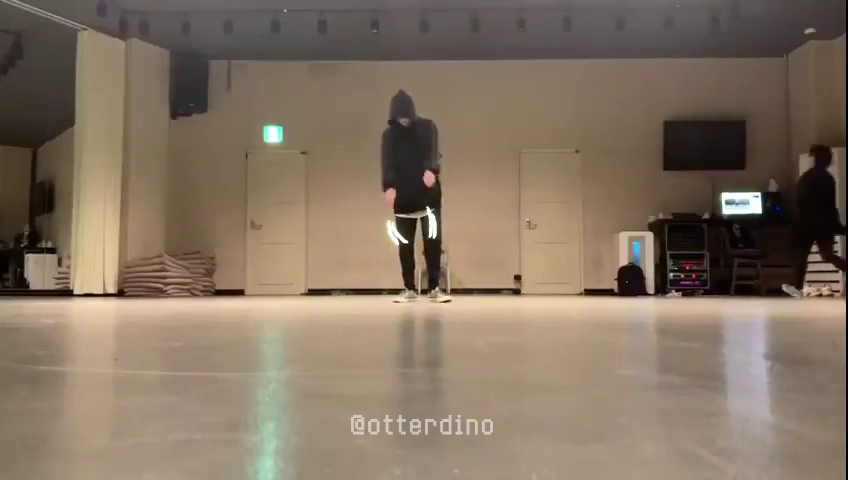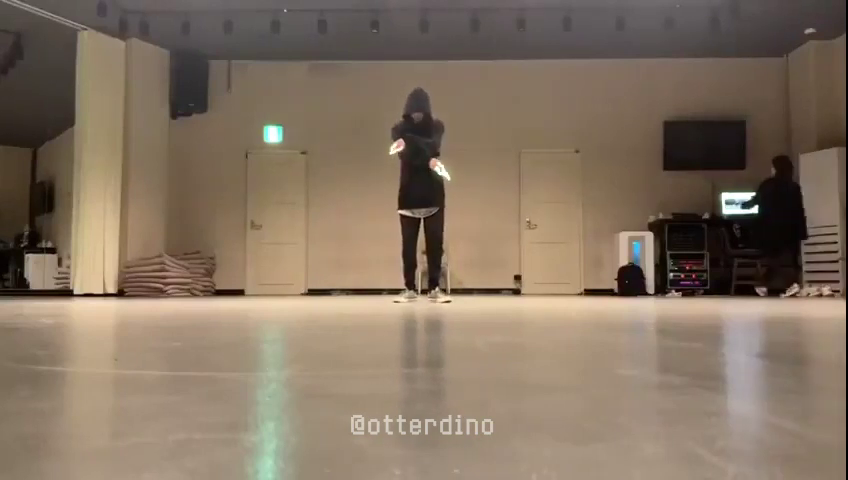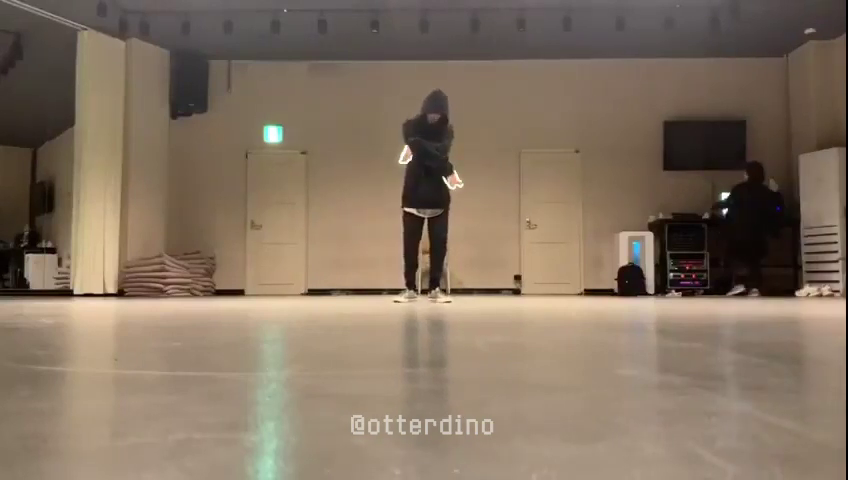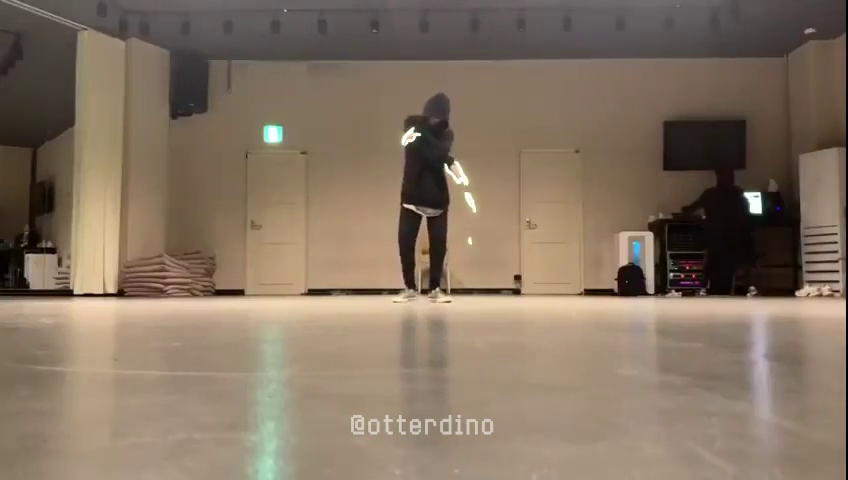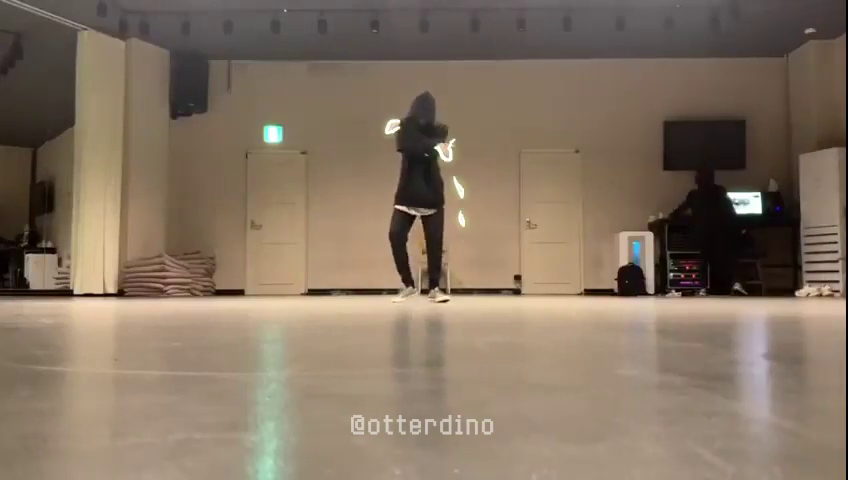
dt=0.3s
person 1, frame 1
left shoulder: (427, 127)
right shoulder: (389, 135)
left elbow: (434, 152)
right elbow: (386, 161)
left wrist: (431, 170)
right wrist: (388, 186)
left hip: (429, 196)
right hip: (403, 198)
left knee: (433, 243)
right knee: (405, 245)
left ankle: (434, 288)
right ankle: (409, 288)
person 1, frame 2
left shoulder: (436, 126)
right shoulder: (400, 130)
left elbow: (432, 144)
right elbow: (403, 152)
left wrist: (410, 143)
right wrist: (428, 160)
left hip: (433, 194)
right hip: (409, 194)
left knee: (435, 242)
right knee: (408, 243)
left ankle: (434, 288)
right ankle: (409, 288)
person 1, frame 3
left shoulder: (446, 130)
right shoulder: (411, 126)
left elbow: (441, 150)
right elbow: (422, 153)
left wrist: (418, 145)
right wrist: (447, 171)
left hip: (438, 194)
right hip: (414, 194)
left knee: (439, 242)
right knee: (410, 242)
left ankle: (435, 288)
right ankle: (410, 288)
person 1, frame 4
left shoulder: (446, 133)
right shoulder: (413, 124)
left elbow: (441, 150)
right elbow: (422, 145)
left wrist: (425, 142)
right wrist: (448, 161)
left hip: (437, 194)
right hip: (413, 193)
left knee: (439, 242)
right knee: (405, 239)
left ankle: (435, 288)
right ankle: (409, 287)
person 1, frame 5
left shoulder: (440, 131)
right shoulder: (407, 125)
left elbow: (424, 145)
right elbow: (405, 145)
right wrist: (432, 146)
left hip: (432, 194)
right hip: (407, 193)
left knee: (435, 241)
right knee: (395, 236)
left ankle: (435, 287)
right ankle: (407, 284)
person 2, frame 1
left shoulder: (811, 176)
right shoulder: (828, 178)
left elbow: (801, 198)
right elbow: (830, 202)
left hip: (810, 221)
right hip: (825, 221)
left knee: (801, 253)
right knee: (827, 254)
left ankle: (798, 288)
person 2, frame 2
left shoulder: (769, 184)
right shoulder: (793, 187)
left elbow: (756, 201)
right elbow: (799, 210)
left wrist: (745, 205)
right wrist: (801, 230)
left hip: (772, 226)
right hip: (789, 227)
left knee: (773, 256)
left ankle: (793, 284)
right ankle: (765, 286)
person 2, frame 3
left shoulder: (739, 188)
right shoulder: (767, 192)
left elbow: (728, 203)
right elbow: (772, 214)
right wrist: (771, 231)
left hip: (739, 230)
right hip: (758, 231)
left knee: (735, 258)
right knee: (754, 260)
left ankle: (739, 284)
right ankle: (755, 288)
person 2, frame 4
left shoulder: (709, 194)
right shoulder: (738, 193)
left elbow: (695, 207)
right elbow: (745, 213)
left wrist: (685, 210)
right wrist: (746, 230)
left hip: (716, 234)
right hip: (736, 233)
left knee: (715, 261)
right knee: (743, 259)
left ankle: (711, 290)
person 2, frame 5
left shoulder: (694, 195)
right shoulder: (719, 191)
left elbow: (681, 210)
right elbow: (730, 211)
left wrist: (673, 215)
right wrist: (734, 227)
left hip: (703, 232)
right hip: (722, 229)
left knee: (707, 259)
right knee: (729, 257)
left ankle: (711, 288)
right ankle: (734, 282)
